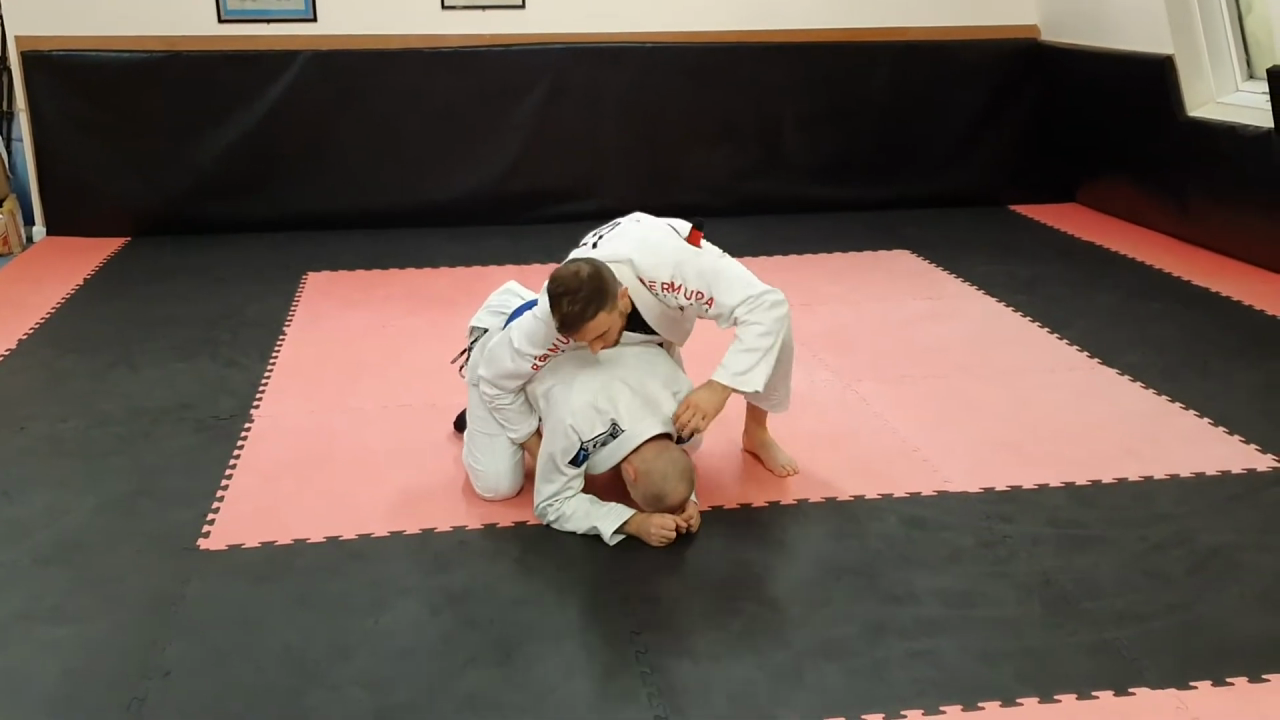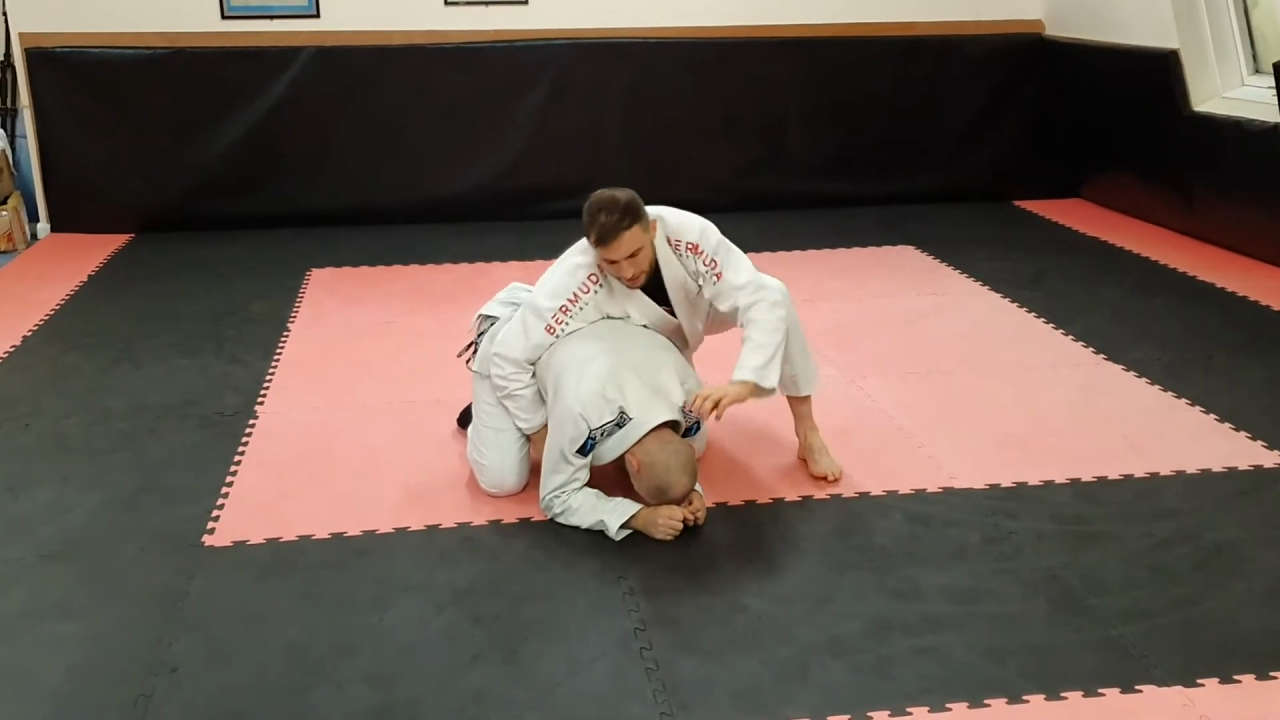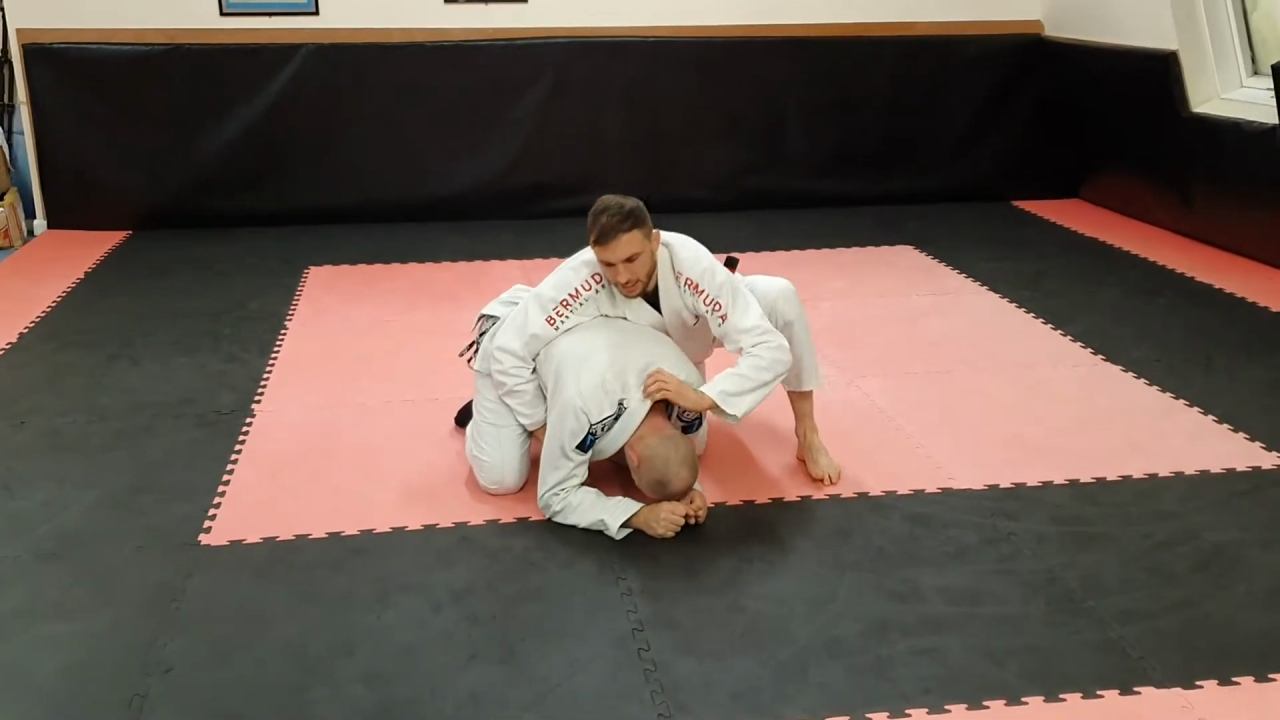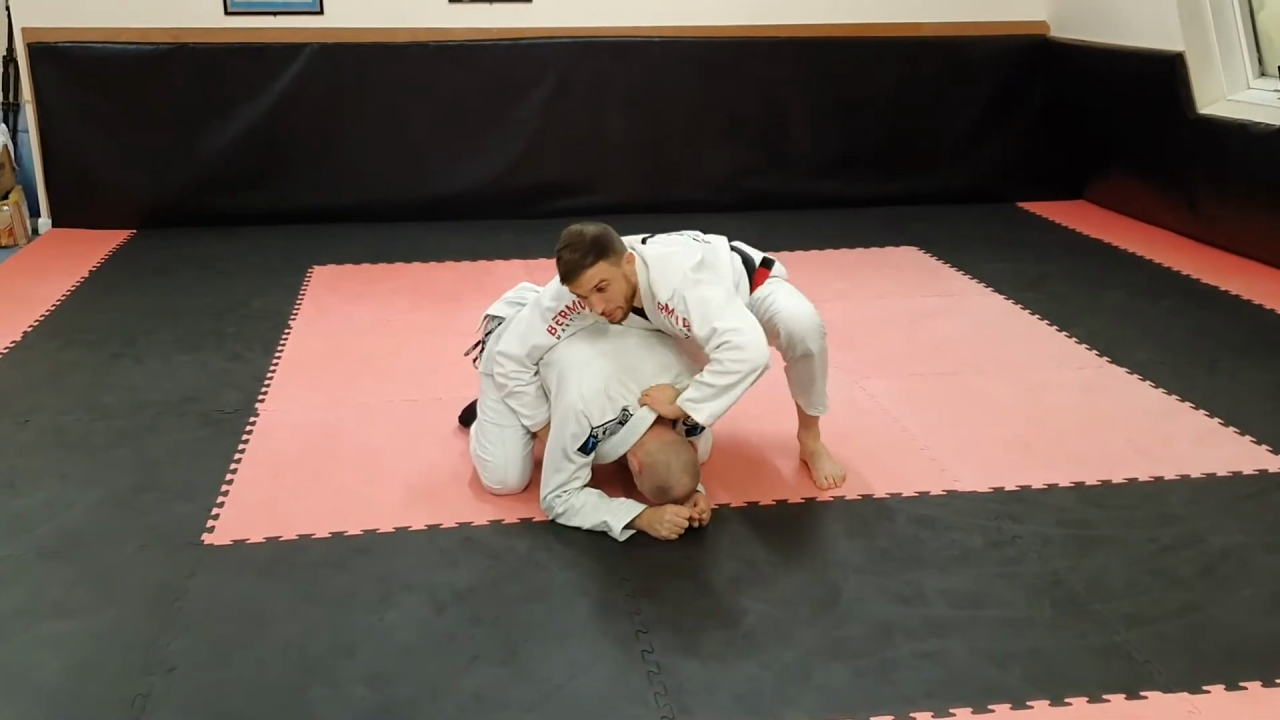
dt=0.5s
person 1, frame 1
left shoulder: (666, 263)
right shoulder: (550, 323)
left elbow: (767, 303)
right elbow: (495, 382)
left wrist: (720, 387)
right wrist: (540, 455)
right hip: (641, 326)
left knee: (768, 319)
left ankle: (756, 432)
person 1, frame 2
left shoulder: (686, 232)
right shoulder: (573, 277)
left elbow: (764, 300)
right elbow: (508, 360)
left wrist: (743, 382)
right wrist: (546, 442)
left hip: (693, 303)
left knee: (774, 302)
left ankle: (807, 432)
person 1, frame 3
left shoulder: (695, 265)
right shoulder: (578, 278)
left elbow: (773, 351)
right elbow: (505, 354)
left wrist: (701, 397)
right wrist: (546, 434)
left hip: (701, 321)
left knee: (778, 295)
left ankle: (806, 434)
person 1, frame 4
left shoulder: (676, 277)
right shoulder: (583, 285)
left elbow: (748, 353)
right elbow: (511, 360)
left wrist: (681, 405)
left hip: (743, 285)
right hip: (678, 332)
left knee: (800, 325)
left ankle: (809, 438)
person 2, frame 1
left shoulder: (683, 399)
right shoulder: (574, 421)
left elbow: (671, 463)
right elbow: (552, 504)
left wrist: (685, 500)
right wrist: (634, 523)
right knee: (496, 486)
right ankle: (478, 416)
person 2, frame 2
left shoulder: (690, 392)
right shoulder: (582, 405)
left elbow: (681, 456)
right elbow: (558, 498)
left wrist: (690, 491)
right wrist: (640, 517)
right knee: (501, 482)
right ankle: (483, 412)
person 2, frame 3
left shoulder: (690, 385)
right shoulder: (581, 401)
left elbow: (681, 453)
right elbow: (556, 496)
left wrist: (687, 489)
right wrist: (639, 515)
right knee: (501, 479)
right ankle: (484, 411)
person 2, frame 4
right shoulder: (584, 404)
left elbow: (684, 456)
right elbow: (558, 498)
left wrist: (691, 492)
right wrist: (643, 517)
right knee: (504, 480)
right ankle: (487, 413)
